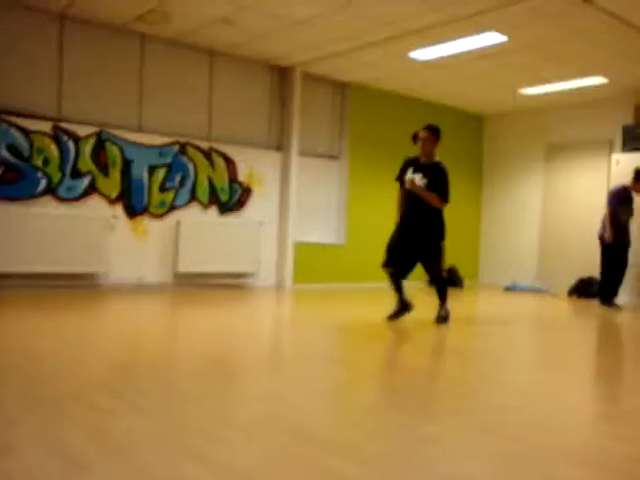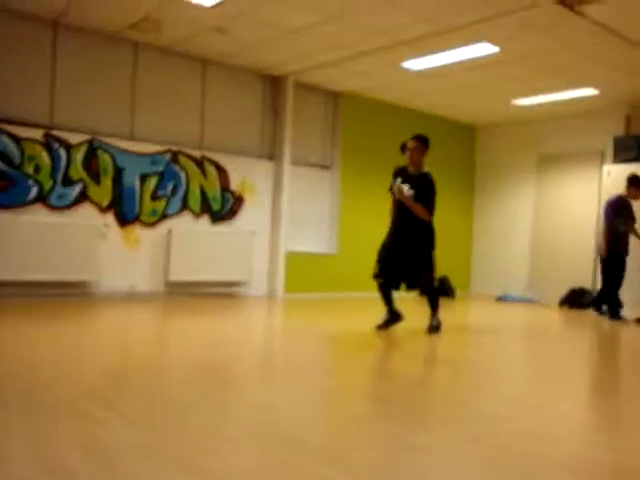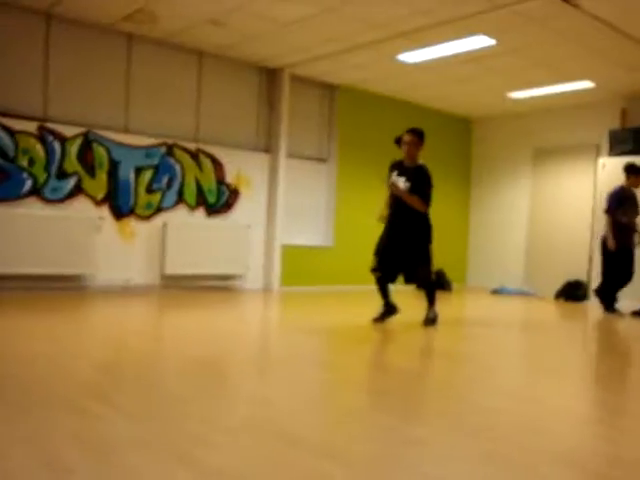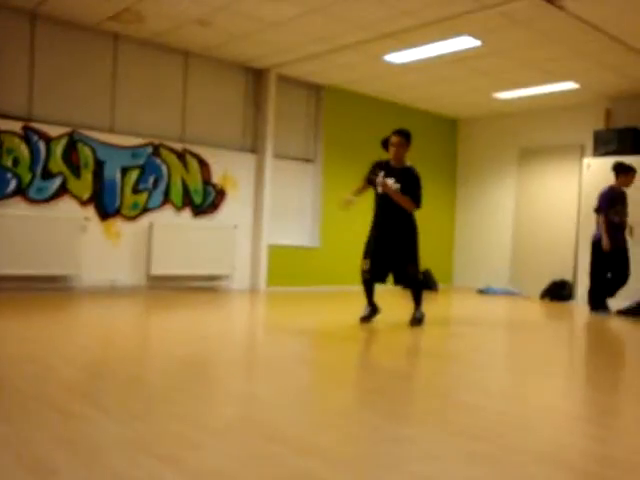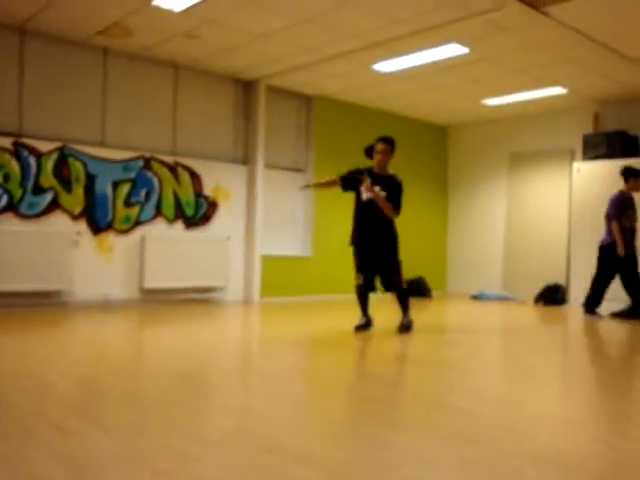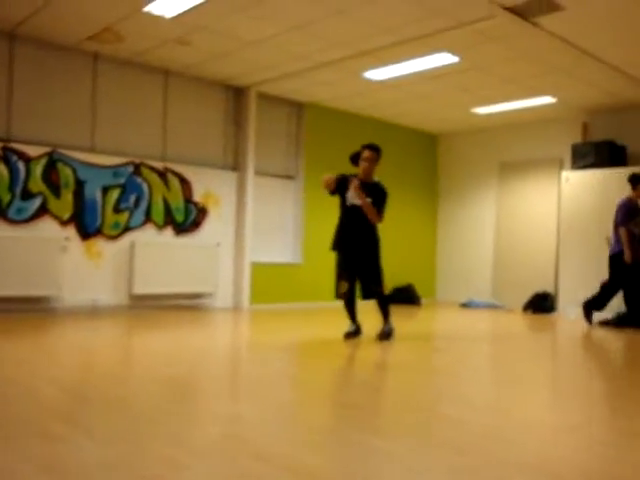
dt=0.2s
person 1, frame 1
left shoulder: (438, 170)
right shoulder: (409, 164)
left elbow: (441, 203)
left wrist: (419, 189)
right wrist: (398, 215)
left hip: (430, 228)
right hip: (407, 224)
left knee: (436, 270)
right knee: (391, 263)
left ankle: (443, 308)
right ankle: (402, 302)
person 1, frame 2
left shoulder: (426, 181)
right shoulder: (398, 173)
left elbow: (427, 215)
left wrist: (406, 198)
right wrist: (392, 222)
left hip: (419, 238)
right hip: (397, 234)
left knee: (426, 281)
right knee: (381, 274)
left ankle: (435, 317)
right ankle: (392, 313)
person 1, frame 3
left shoulder: (422, 173)
right shoulder: (395, 167)
left elbow: (423, 206)
left wrist: (401, 192)
right wrist: (387, 210)
left hip: (416, 231)
right hip: (394, 228)
left knee: (422, 274)
right knee: (379, 267)
left ankle: (431, 310)
right ankle: (388, 306)
person 1, frame 4
left shoulder: (411, 175)
right shoulder: (378, 167)
left elbow: (413, 206)
right elbow: (368, 184)
left wrist: (391, 191)
right wrist: (353, 195)
left hip: (403, 232)
right hip: (380, 229)
left knee: (410, 273)
right knee: (367, 270)
left ankle: (418, 310)
right ankle: (371, 306)
person 1, frame 5
left shoulder: (394, 183)
right shoulder: (359, 174)
left elbow: (393, 213)
right elbow: (339, 181)
left wrist: (375, 194)
right wrist: (315, 185)
left hip: (385, 239)
right hip: (361, 237)
left knee: (394, 279)
right knee: (362, 280)
left ankle: (406, 317)
right ankle: (365, 317)
person 1, frame 6
left shoulder: (379, 190)
right shoulder: (345, 180)
left elbow: (376, 219)
right elbow: (331, 188)
left wrist: (361, 197)
right wrist: (329, 181)
left hip: (368, 245)
right hip: (346, 243)
left knee: (375, 286)
right knee: (345, 287)
left ankle: (387, 324)
right ankle: (354, 325)
person 2, frame 1
right shoulder: (618, 192)
right elbow: (608, 212)
left wrist: (627, 238)
right wrist: (607, 231)
left hip: (621, 237)
right hip: (610, 236)
left knee: (620, 268)
right knee: (611, 268)
left ankle: (606, 296)
right ankle: (606, 297)
person 2, frame 2
left shoulder: (628, 205)
right shoulder: (614, 202)
right elbow: (606, 224)
right wrist: (603, 244)
left hip: (620, 248)
right hip: (610, 248)
left knee: (616, 280)
right knee: (612, 280)
left ankle: (598, 304)
right ankle: (614, 312)
person 2, frame 3
right shoulder: (616, 194)
right elbow: (609, 216)
right wrist: (610, 238)
left hip: (626, 241)
right hip: (613, 241)
left knee: (626, 274)
right knee: (611, 273)
left ankle: (602, 292)
right ankle: (608, 304)
person 2, frame 4
left shoulder: (622, 194)
right shoulder: (607, 193)
right elbow: (601, 216)
right wrist: (604, 238)
left hip: (619, 241)
right hip: (603, 240)
left knee: (622, 274)
right knee: (599, 273)
left ankle: (600, 299)
right ankle: (595, 304)
person 2, frame 5
right shoulder: (618, 198)
right elbow: (614, 222)
left wrist: (627, 245)
right wrist: (620, 244)
left hip: (627, 246)
right hip: (612, 246)
right knee: (603, 278)
right ankle: (590, 306)
person 2, frame 6
right shoulder: (626, 204)
right elbow: (622, 228)
right wrist: (627, 250)
right hip: (621, 253)
right knee: (614, 284)
right ankle: (590, 306)
